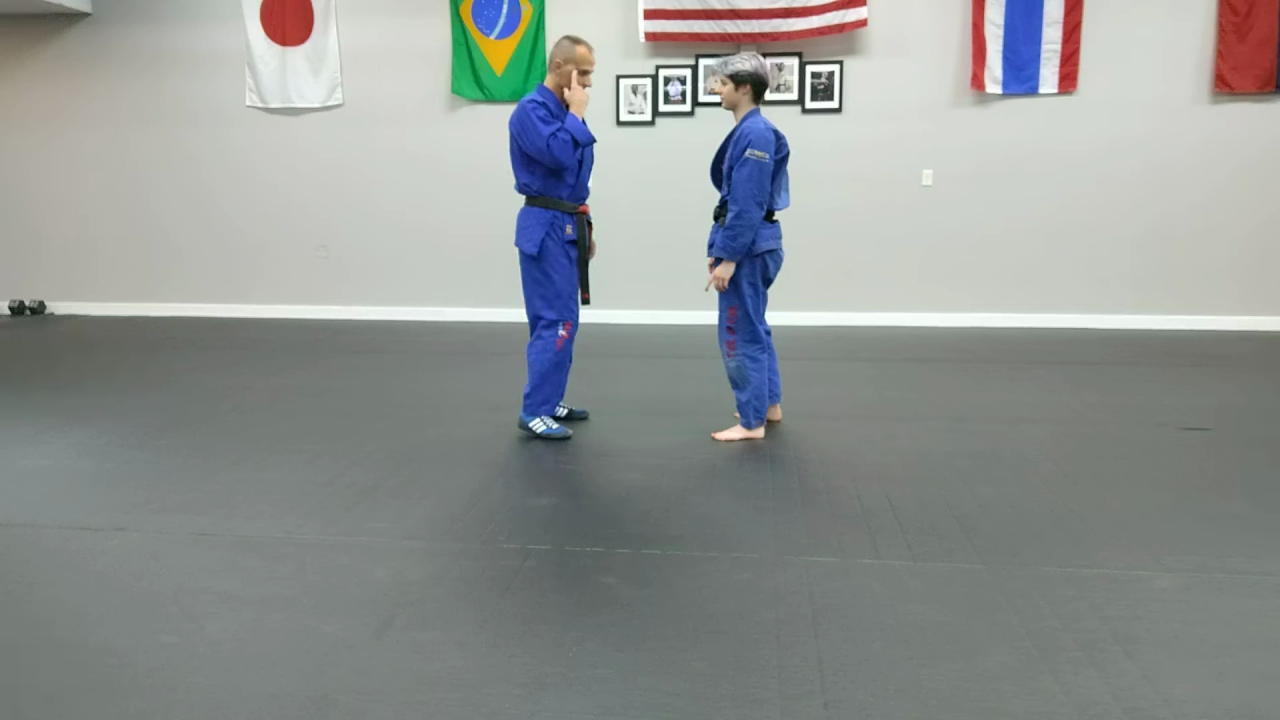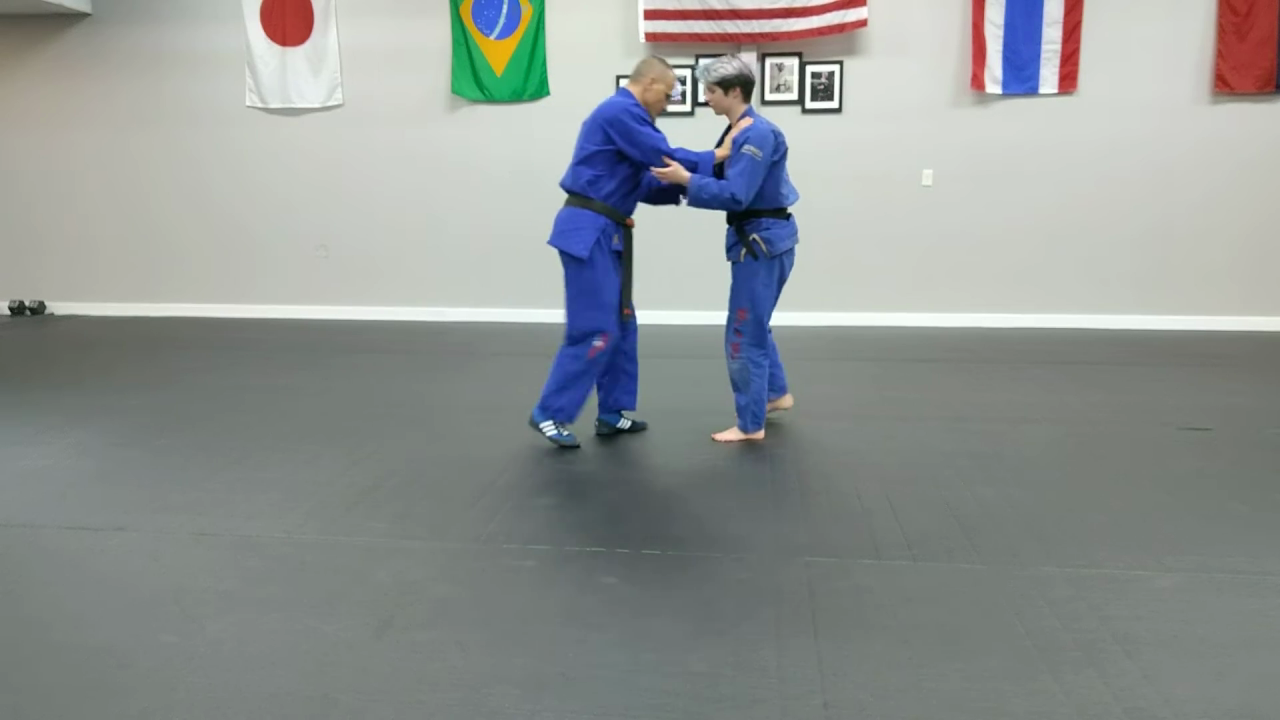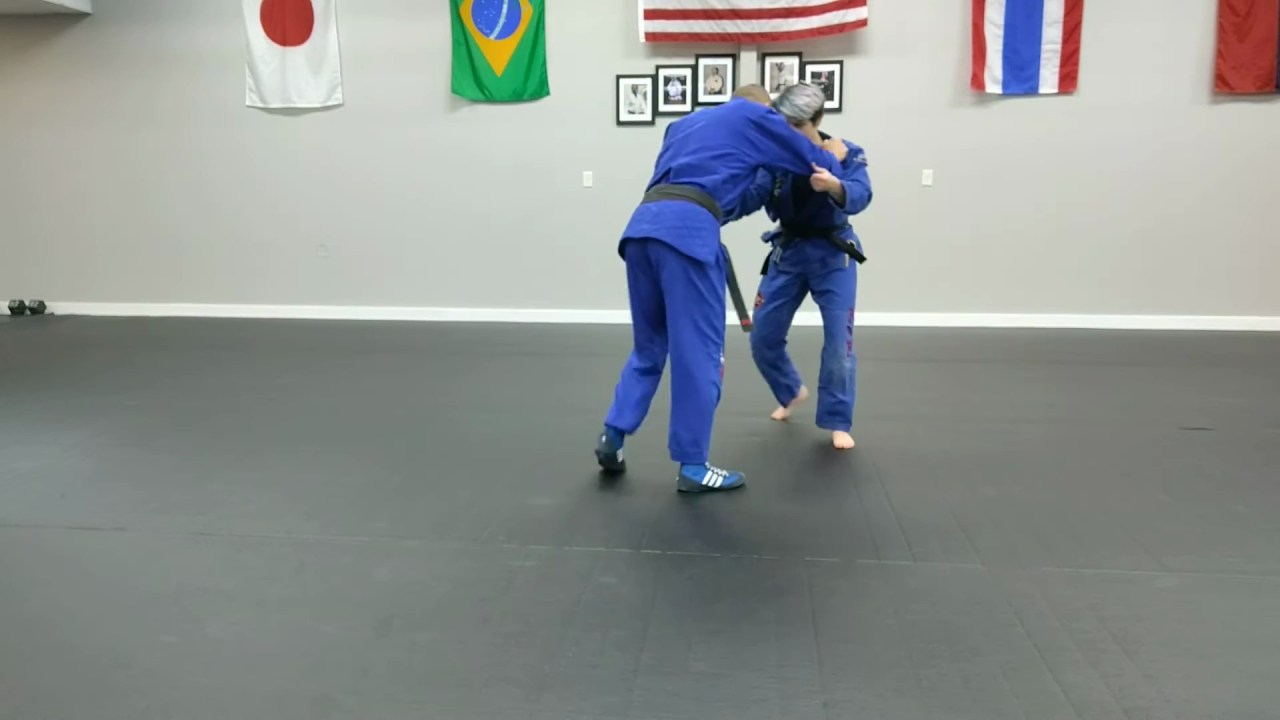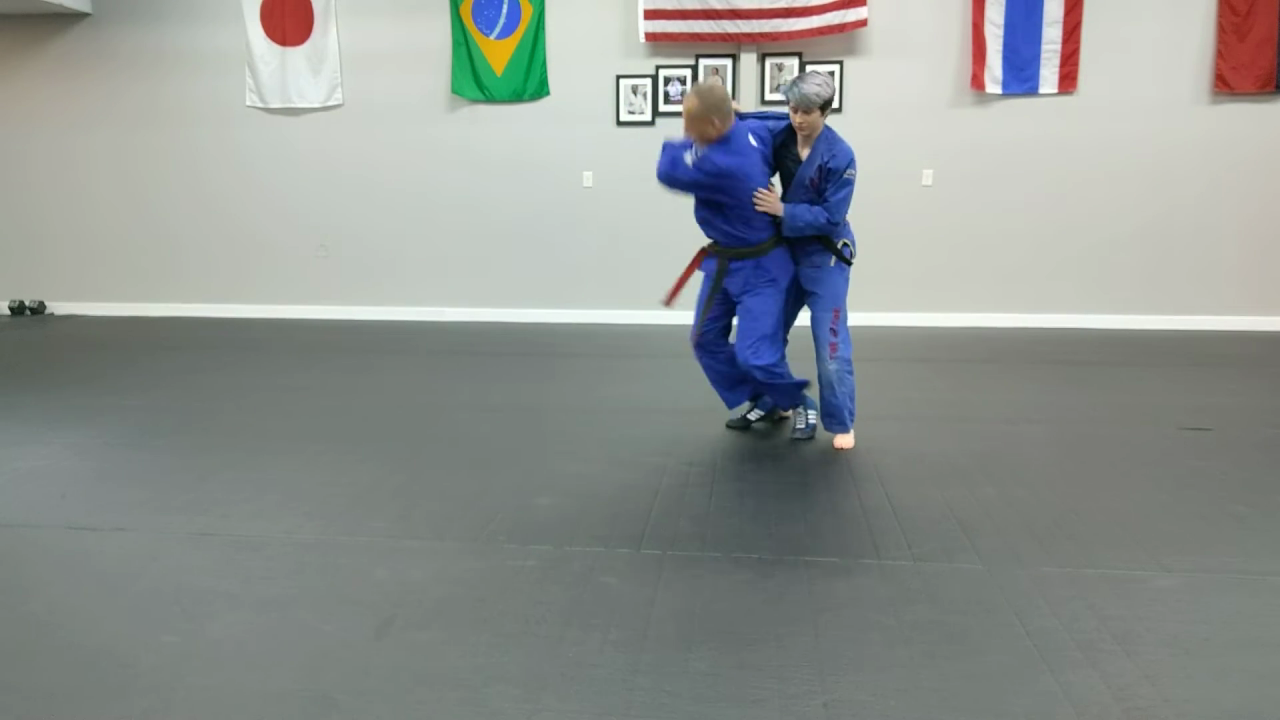
dt=1s
person 1, frame 1
left shoulder: (564, 111)
right shoulder: (532, 109)
right elbow: (558, 157)
left wrist: (584, 226)
right wrist: (577, 114)
left hip: (566, 225)
right hip: (545, 227)
left knee: (560, 320)
right knee: (558, 322)
left ankle: (550, 402)
right ankle: (535, 411)
person 1, frame 2
left shoulder: (618, 115)
right shoulder: (622, 112)
left elbow: (637, 185)
right elbow: (665, 160)
left wrist: (682, 187)
right wrist: (721, 152)
left hip: (597, 233)
right hip: (589, 233)
left knee: (618, 325)
right knee: (595, 332)
left ankle: (611, 414)
right ankle: (548, 414)
person 1, frame 3
left shoulder: (685, 123)
right shoulder: (755, 114)
right elbow: (811, 159)
left wrist: (751, 198)
right wrist: (833, 157)
left hip: (644, 222)
right hip: (688, 229)
left knee: (650, 344)
right knee: (698, 351)
left ankle: (614, 434)
right ankle: (692, 466)
person 1, frame 4
left shoulder: (727, 164)
right shoulder: (745, 131)
left elbow: (672, 172)
left wrist: (683, 139)
left hip: (760, 267)
right hip: (724, 261)
left knee: (753, 354)
right knee: (706, 339)
left ankle: (797, 402)
right ankle: (761, 402)
person 2, frame 1
left shoulder: (755, 135)
right shoulder: (748, 131)
left elbow: (748, 205)
left wrist: (728, 258)
right wrist: (721, 248)
left hip: (746, 245)
right hip: (746, 242)
left knee: (739, 332)
right knee: (753, 326)
left ankle: (751, 422)
right ankle: (769, 404)
person 2, frame 2
left shoulder: (758, 134)
right shoulder: (739, 131)
left elbow: (733, 194)
right elbow: (721, 182)
left wrist: (686, 179)
right wrist: (680, 176)
left hip: (763, 241)
right hip: (755, 239)
left knee: (742, 332)
right knee: (751, 323)
left ankle: (751, 424)
right ankle: (776, 392)
person 2, frame 3
left shoulder: (846, 153)
left elbow: (860, 197)
right elbow: (752, 195)
left wrist: (835, 186)
left hip: (832, 253)
right hip: (788, 251)
left knee: (840, 342)
right knee: (763, 336)
left ankle: (837, 422)
right ankle: (791, 391)
person 2, frame 4
left shoulder: (838, 156)
right shoulder: (780, 130)
left elbow: (831, 217)
left wrist: (780, 209)
left hip: (825, 254)
right hip: (785, 249)
left knee: (830, 341)
left ankle: (842, 424)
